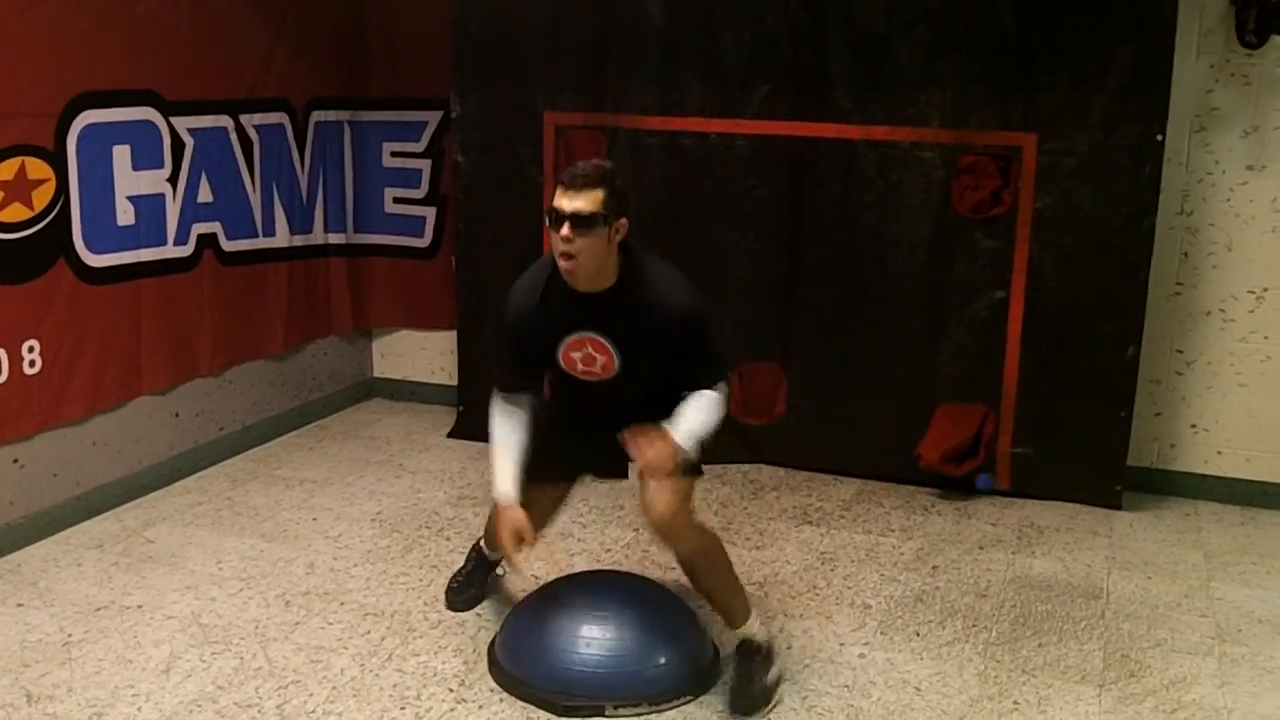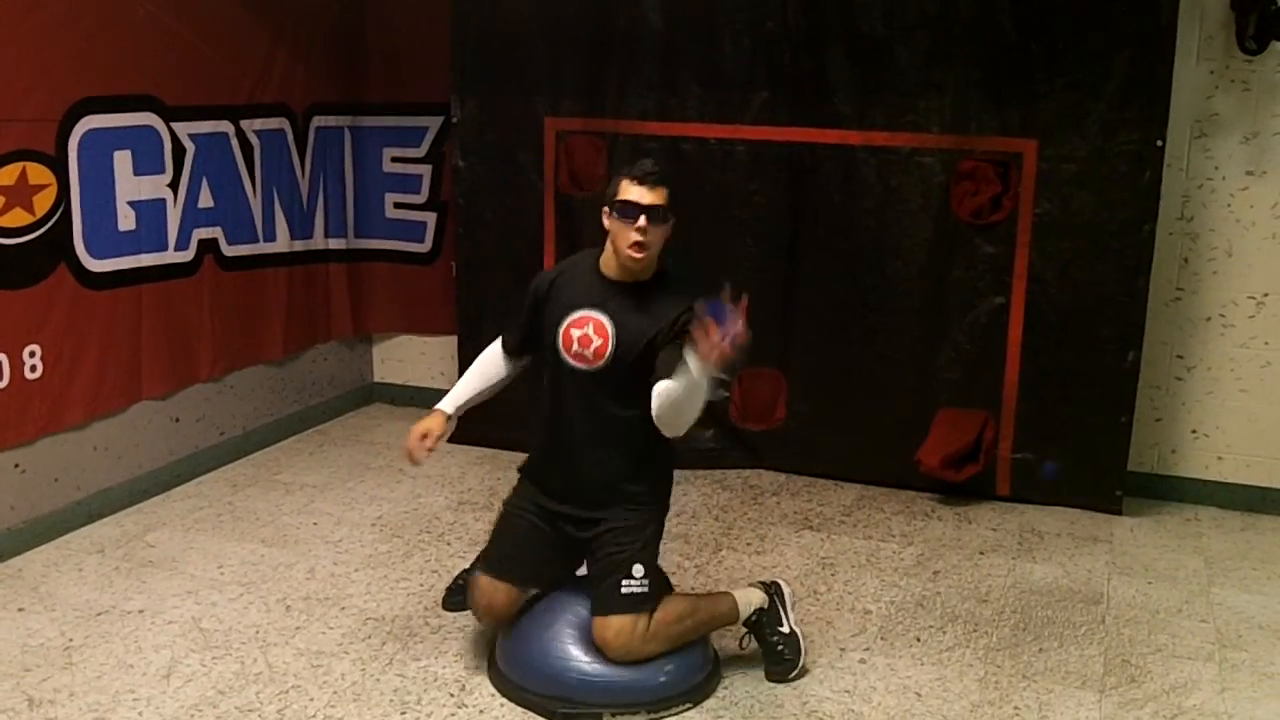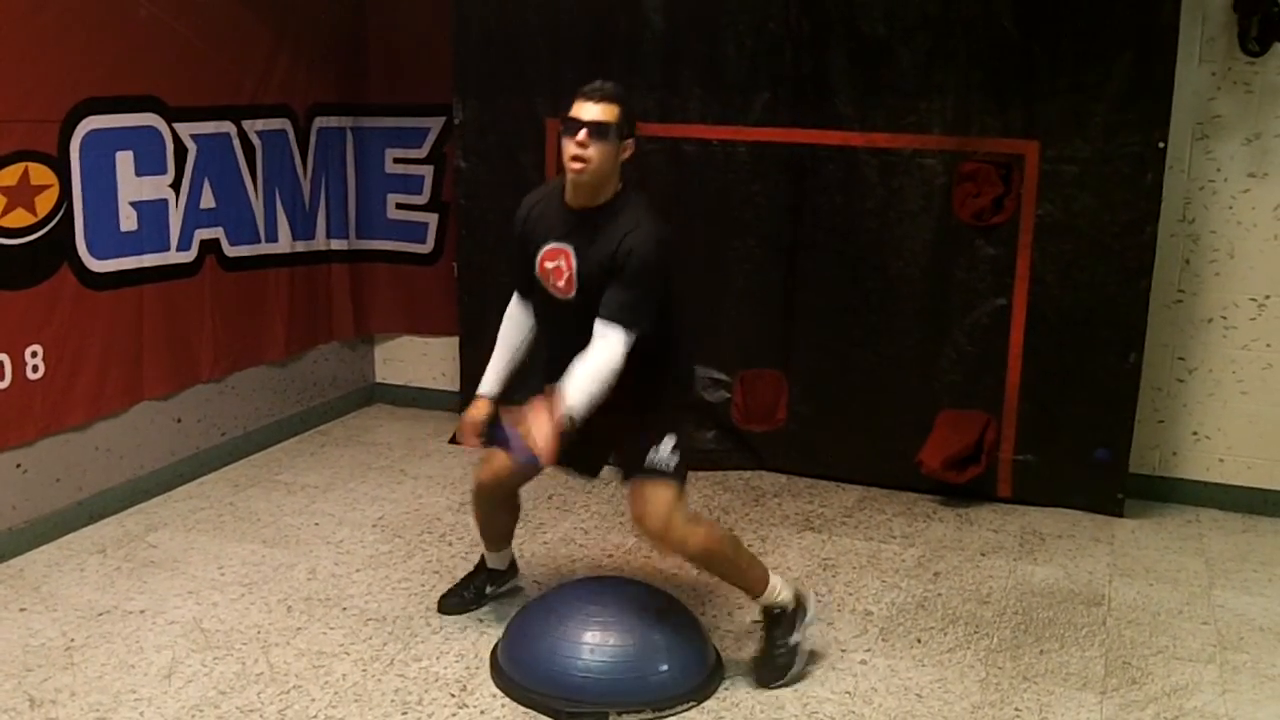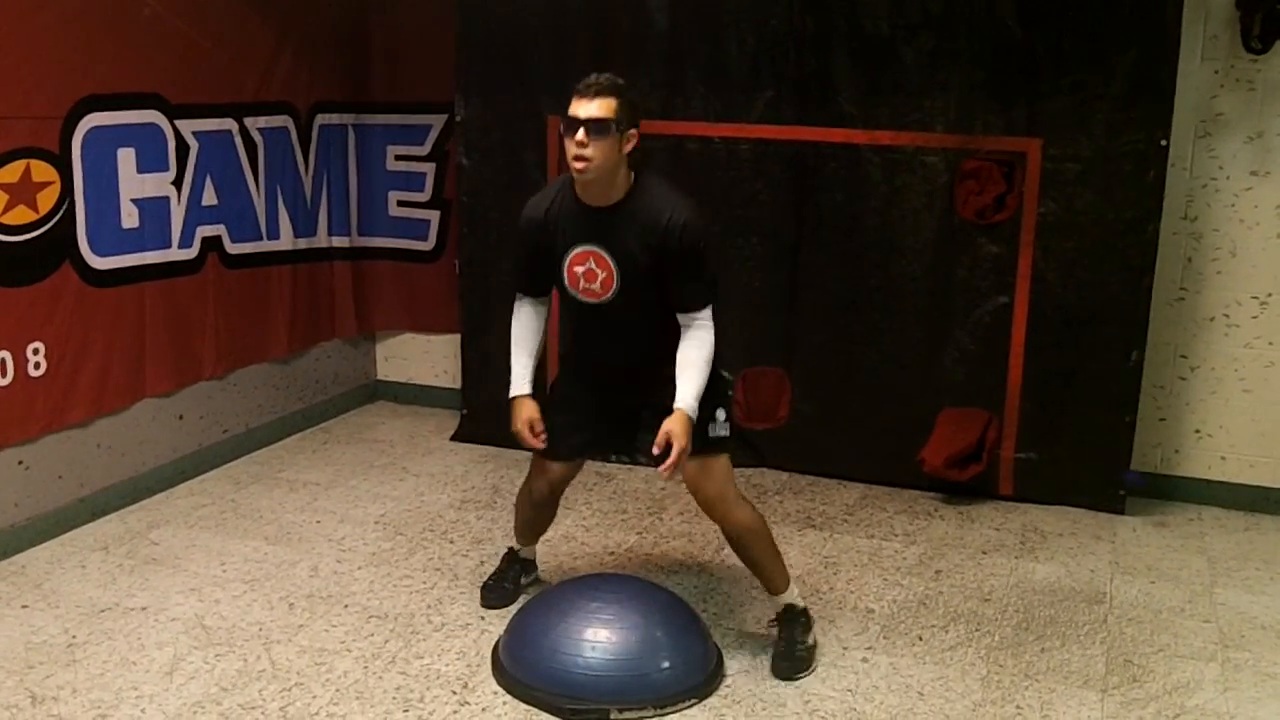
dt=0.5s
person 1, frame 1
left shoulder: (667, 298)
right shoulder: (530, 298)
left elbow: (708, 391)
right elbow: (510, 401)
left wrist: (675, 441)
right wrist: (506, 497)
left hip: (659, 412)
right hip: (573, 409)
left knee: (665, 513)
right knee: (524, 505)
left ankle: (752, 640)
right ankle: (486, 555)
person 1, frame 2
left shoulder: (675, 313)
right shoulder: (558, 282)
left elbow: (672, 419)
right elbow: (507, 353)
left wrist: (701, 368)
right wrist: (445, 410)
left hip: (627, 492)
right hip: (549, 480)
left knee: (621, 639)
right knee: (490, 606)
left ankle: (759, 602)
right ankle: (508, 558)
person 1, frame 3
left shoulder: (636, 235)
right shoulder: (536, 210)
left elbow: (611, 343)
right elbow: (525, 304)
left wrist: (559, 413)
right wrist: (486, 392)
left hip: (640, 386)
right hip: (563, 381)
left knee: (662, 523)
right knee: (490, 476)
left ankle: (783, 603)
right ankle: (497, 567)
person 1, frame 4
left shoulder: (669, 218)
right shoulder: (543, 214)
left elbow: (697, 324)
right elbow: (531, 302)
left wrist: (684, 408)
right wrist: (521, 390)
left hip: (670, 373)
right hip: (586, 373)
left knee: (716, 493)
right knee: (543, 481)
left ankle: (792, 609)
right ankle: (520, 559)
